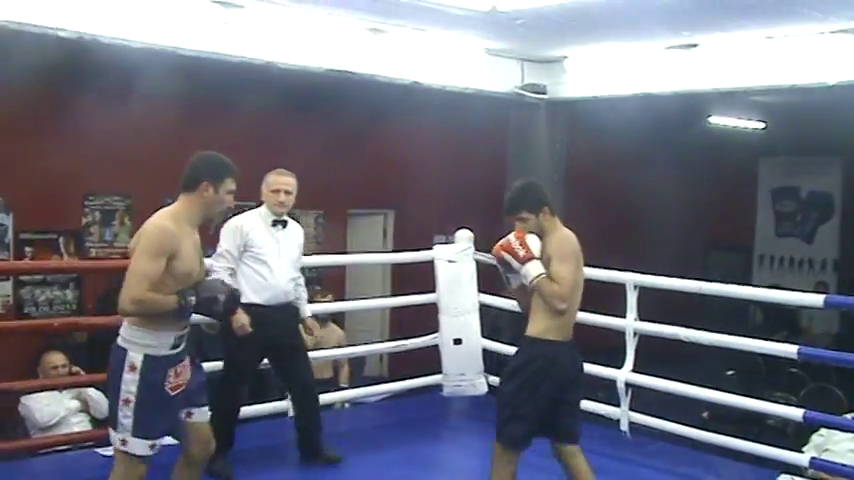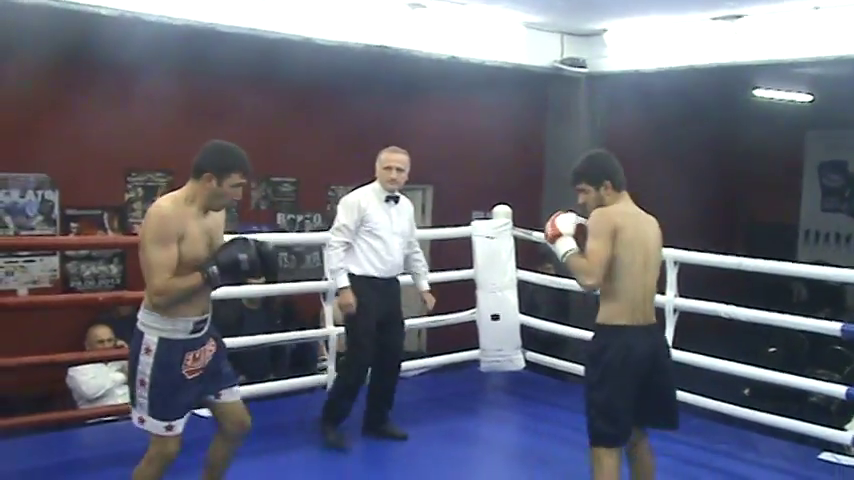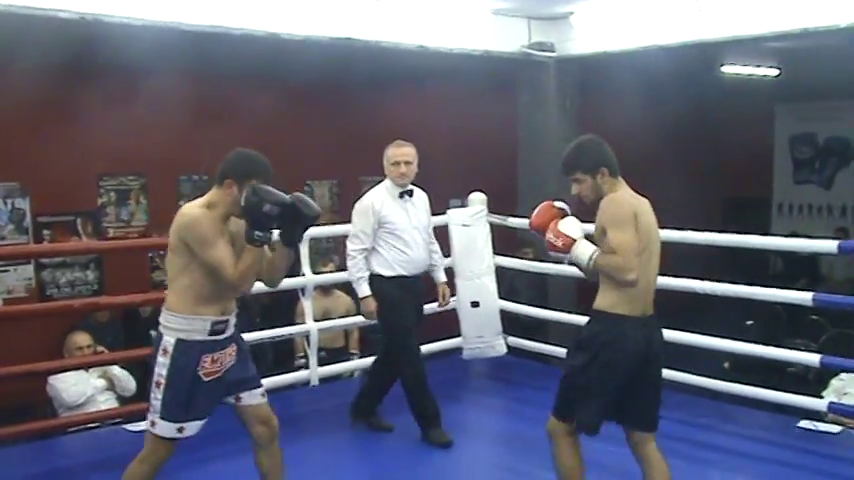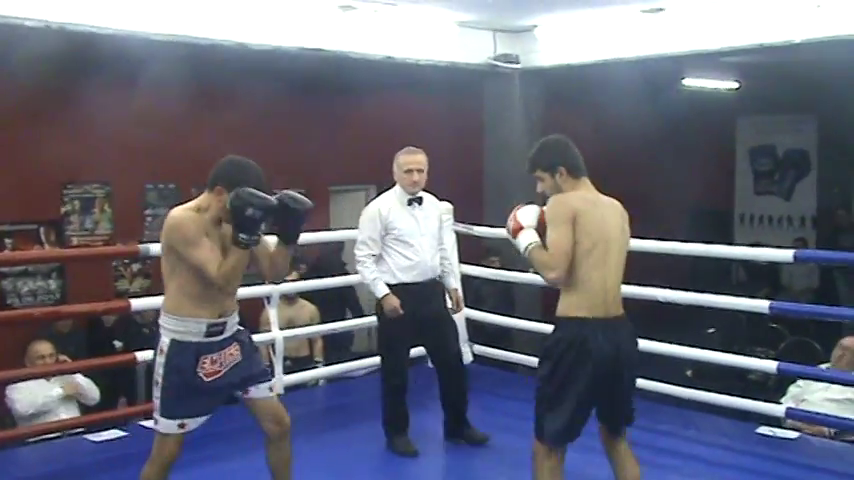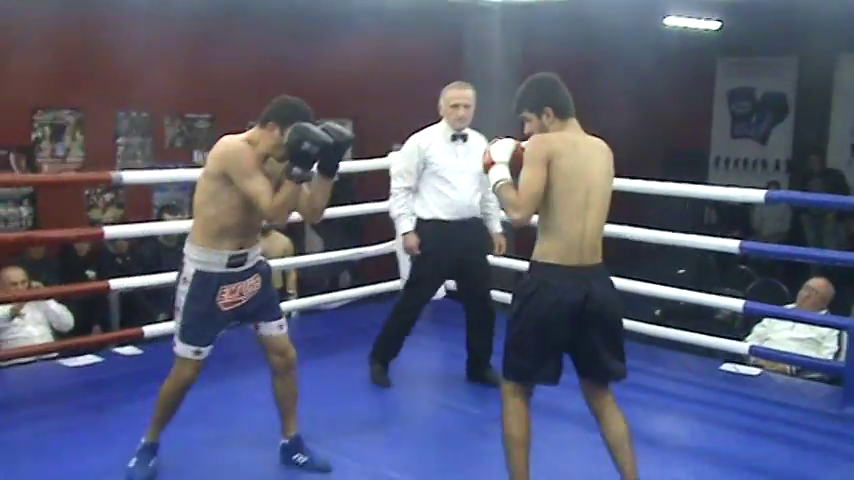
dt=0.5s
person 1, frame 1
left shoulder: (561, 239)
right shoulder: (556, 243)
left elbow: (562, 301)
right elbow: (531, 308)
left wrist: (529, 265)
right wrist: (514, 273)
left hip: (541, 355)
right hip: (565, 355)
left knee: (506, 447)
right knee: (568, 447)
person 1, frame 2
left shoulder: (604, 216)
right shoulder: (650, 223)
left elbow: (590, 279)
left wrist: (562, 242)
right wrist: (578, 243)
left hip: (616, 342)
right hip: (651, 338)
left knee: (605, 446)
right knee: (636, 433)
person 1, frame 3
left shoulder: (614, 204)
right shoulder: (640, 205)
left elbow: (627, 272)
left wrist: (575, 246)
right wrist: (572, 245)
left hip: (612, 331)
right hip: (645, 331)
left knee: (560, 426)
right knee: (641, 435)
person 1, frame 4
left shoulder: (561, 205)
right shoulder: (616, 210)
left elbow: (554, 272)
left wrist: (525, 235)
left hip: (579, 336)
right hip: (619, 333)
left knee: (547, 448)
right knee: (614, 437)
person 1, frame 5
left shoulder: (544, 146)
right shoulder: (603, 152)
left elbow: (518, 212)
left wrist: (497, 169)
left hip: (550, 281)
right hip: (595, 281)
left knee: (515, 392)
right knee: (600, 393)
person 2, frame 1
left shoulder: (191, 228)
right shoulder: (163, 230)
right elbow: (130, 301)
left wrist: (211, 296)
right wrist: (192, 300)
left hip: (175, 353)
right hip: (143, 357)
left knee: (201, 447)
person 2, frame 2
left shoulder: (215, 214)
right shoulder: (165, 215)
right elbow: (159, 293)
left wrist: (242, 265)
right wrist: (216, 271)
left hip: (201, 336)
right hip: (163, 340)
left knee: (237, 424)
right knee: (165, 447)
person 2, frame 3
left shoulder: (243, 219)
right shoulder: (194, 219)
left elbow: (273, 277)
right elbow: (242, 281)
left wrist: (291, 234)
right wrist: (258, 232)
left hip: (226, 338)
right hip: (185, 342)
left knee: (266, 427)
right knee: (158, 449)
person 2, frame 4
left shoulder: (238, 221)
right shoulder: (182, 221)
left elbow: (275, 274)
right elbow: (225, 282)
left wrist: (288, 233)
right wrist: (246, 234)
left hip: (229, 337)
right hip: (185, 344)
left knee: (278, 423)
right knee: (167, 449)
person 2, frame 5
left shoulder: (276, 160)
right shoulder: (233, 150)
left elbow: (312, 213)
right elbow: (275, 214)
left wrist: (327, 168)
right wrist: (299, 168)
left hip: (249, 266)
right hip: (208, 269)
left knee: (285, 356)
right knee: (186, 369)
left ankle: (291, 444)
right ankle: (148, 445)
person 3, frame 1
left shoulder: (296, 231)
right shoulder: (241, 225)
right elbow: (220, 271)
left wrist: (305, 312)
left hip: (284, 316)
right hip: (251, 317)
left knee: (304, 383)
right knee: (233, 388)
left ankle: (312, 447)
right ankle: (218, 453)
person 3, frame 2
left shoulder: (406, 206)
right shoulder: (357, 201)
left elbow: (412, 251)
right elbow: (336, 245)
left wrist: (424, 286)
right wrist: (343, 287)
left hip: (390, 288)
right hip: (364, 288)
left knee: (389, 359)
right knee: (360, 357)
left ankle: (376, 420)
right ankle: (331, 421)
person 3, frame 3
left shoulder: (422, 198)
right shoulder: (371, 202)
left elbow: (430, 242)
right elbow: (356, 252)
left wrist: (441, 278)
right wrist: (364, 294)
left hip: (415, 284)
right hip: (388, 287)
left knee: (394, 354)
right knee: (408, 356)
left ankle: (364, 408)
right ankle: (429, 424)
person 3, frame 4
left shoulder: (433, 205)
right shoulder: (379, 209)
right elbow: (364, 258)
left wrist: (452, 285)
right wrist: (384, 294)
left hip: (430, 292)
right hip: (398, 295)
left knee: (452, 358)
right knee: (395, 368)
left ankle: (457, 425)
right ankle: (397, 432)
person 3, frame 5
left shoulder: (480, 144)
right shoulder: (421, 142)
left elbow: (486, 189)
right elbow: (401, 189)
left wrist: (496, 229)
right wrist: (407, 230)
left hip: (470, 231)
right hip: (434, 231)
left knee: (480, 303)
right knee: (414, 299)
left ankle: (479, 366)
right ankle: (380, 359)
